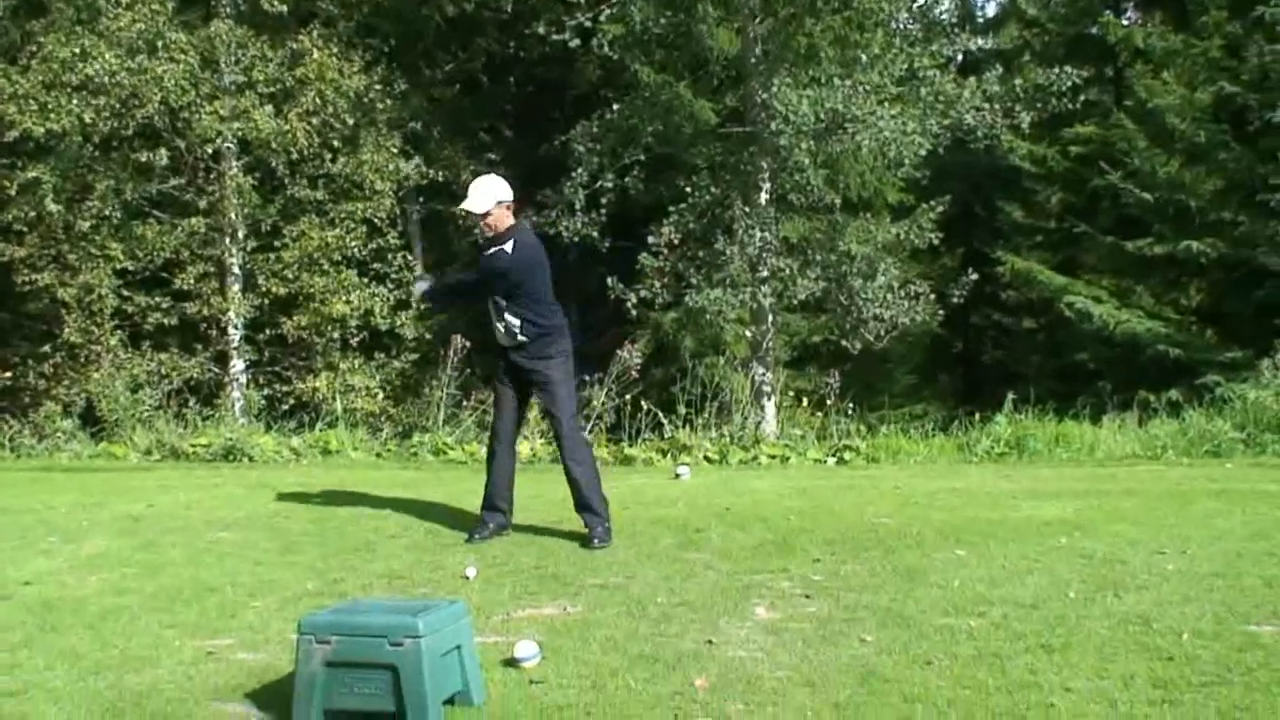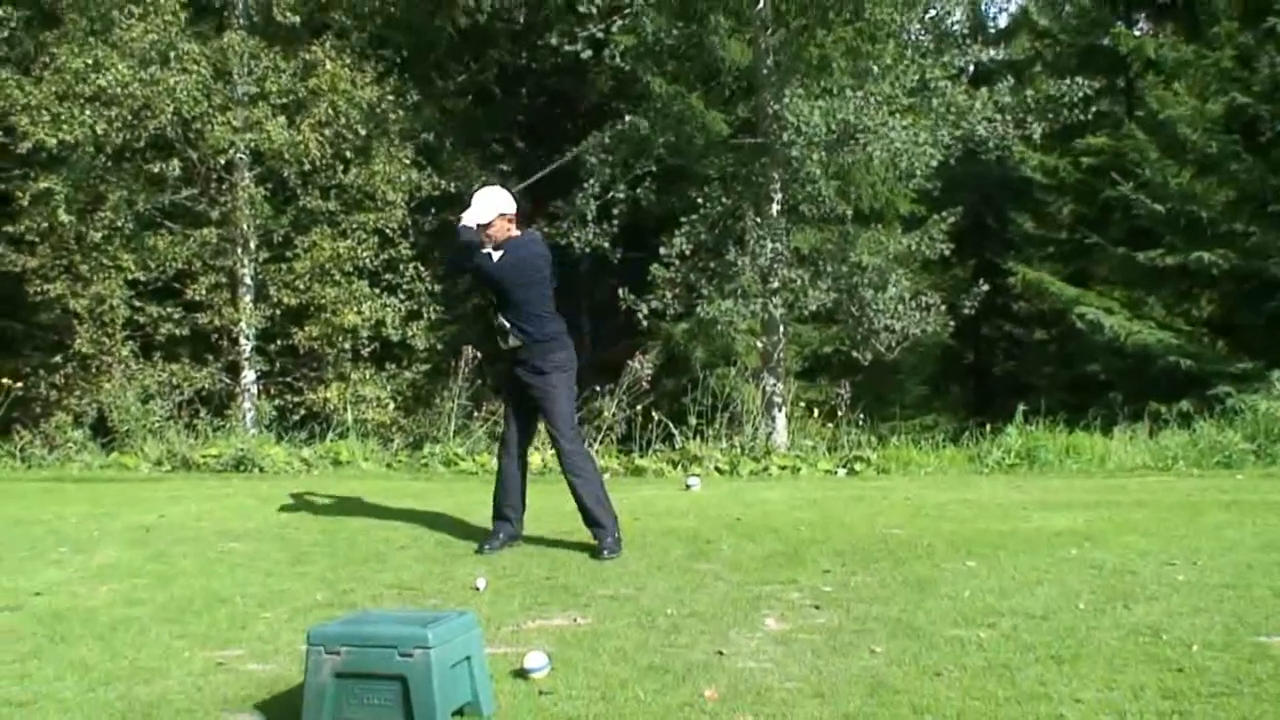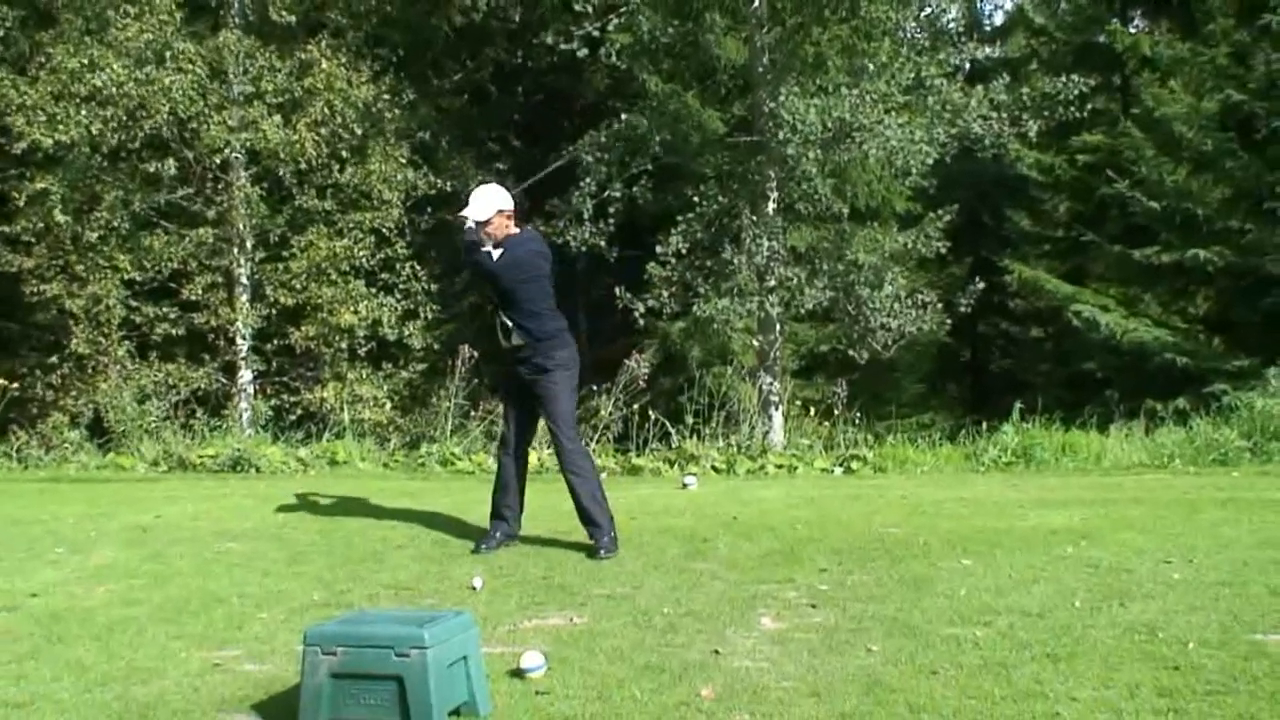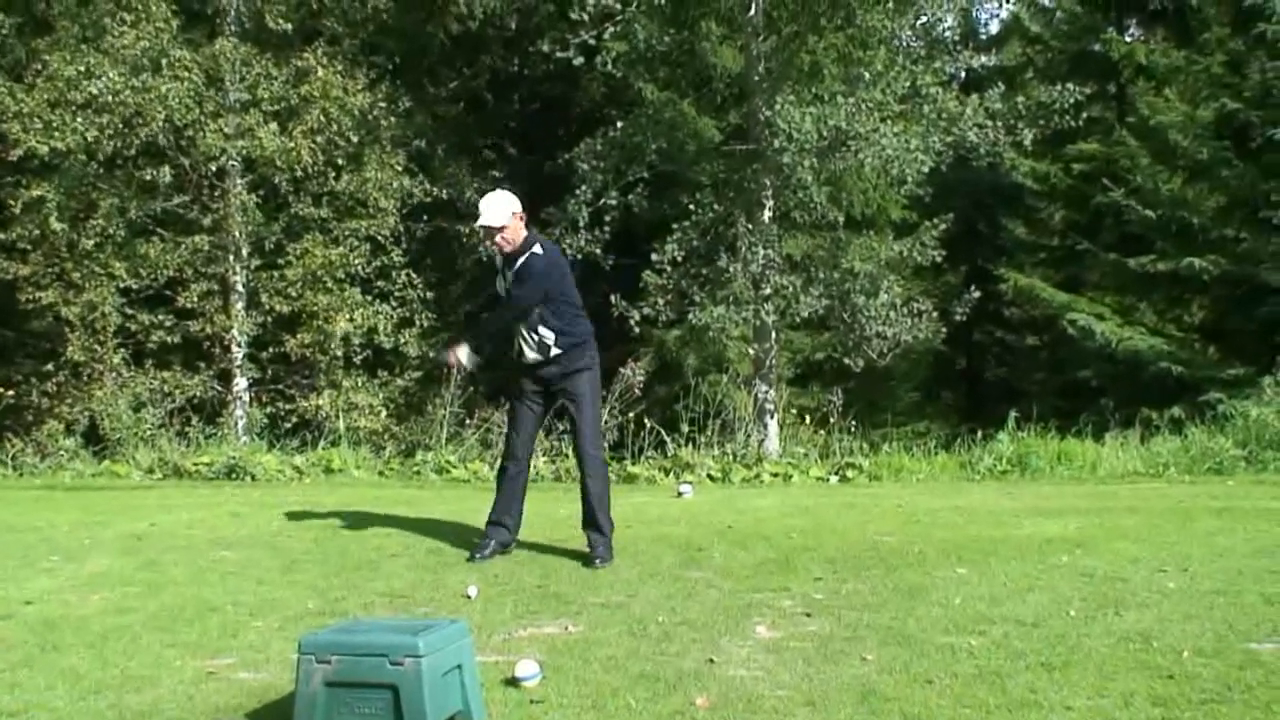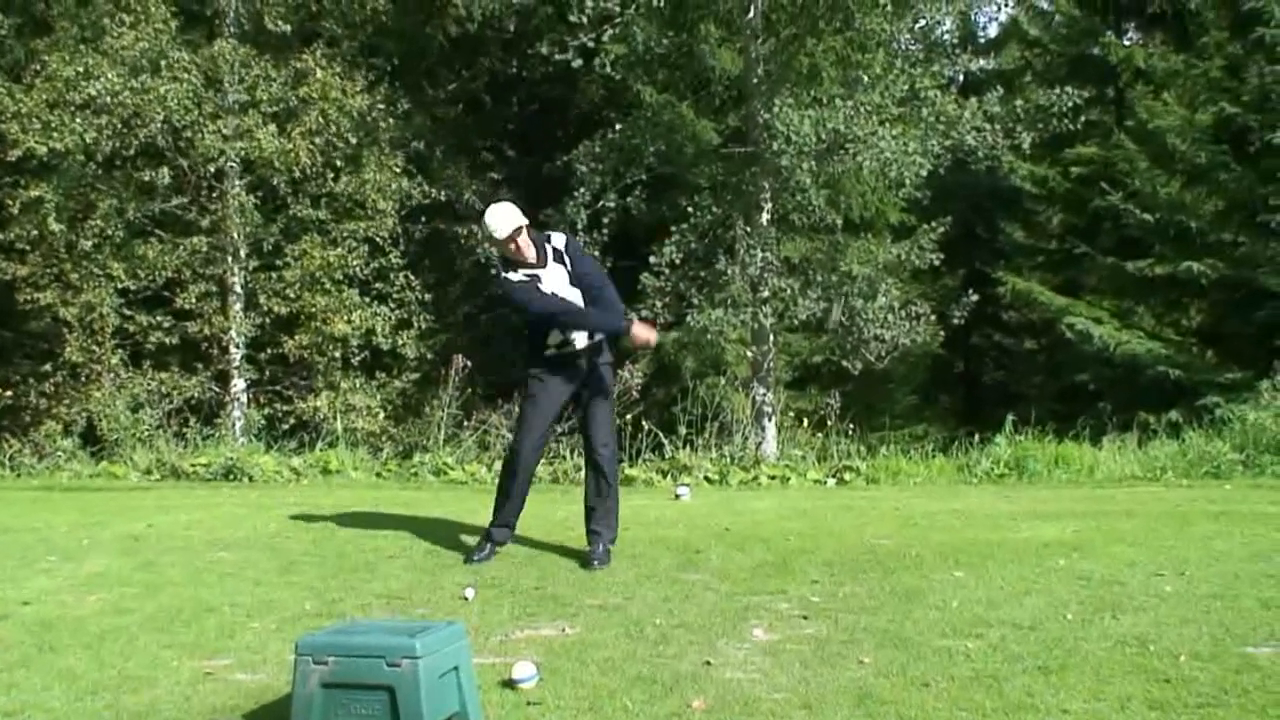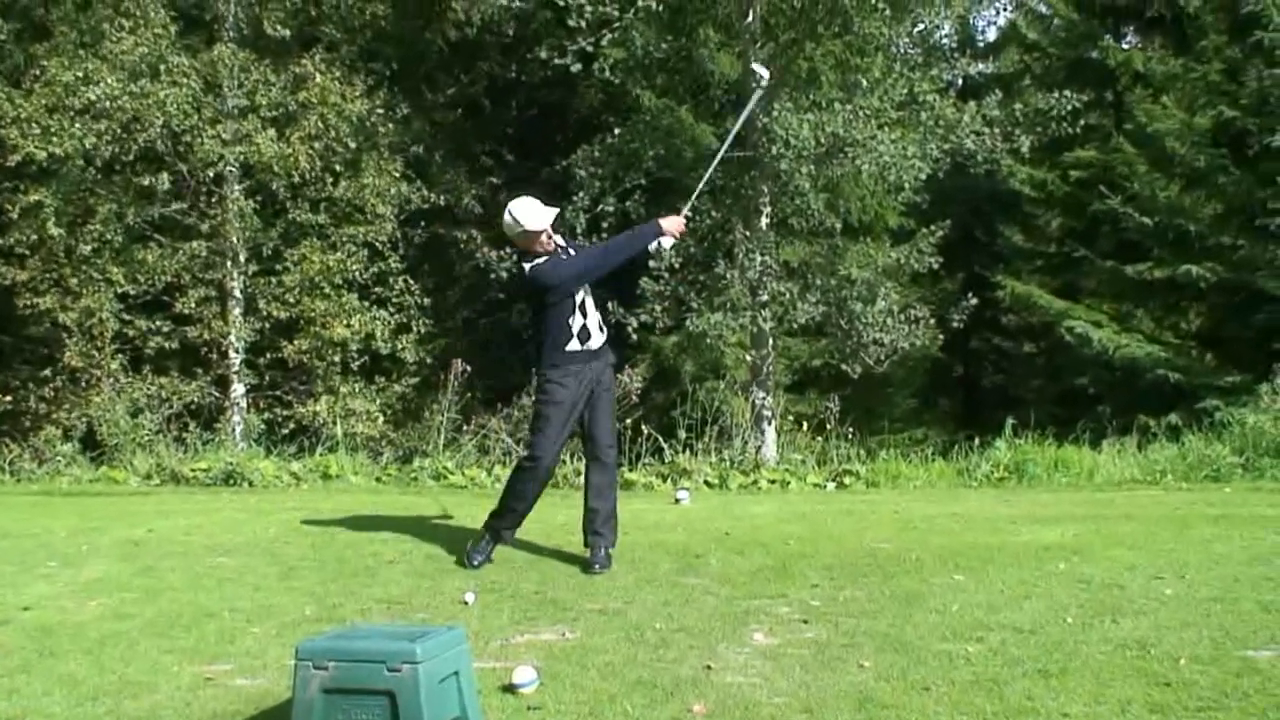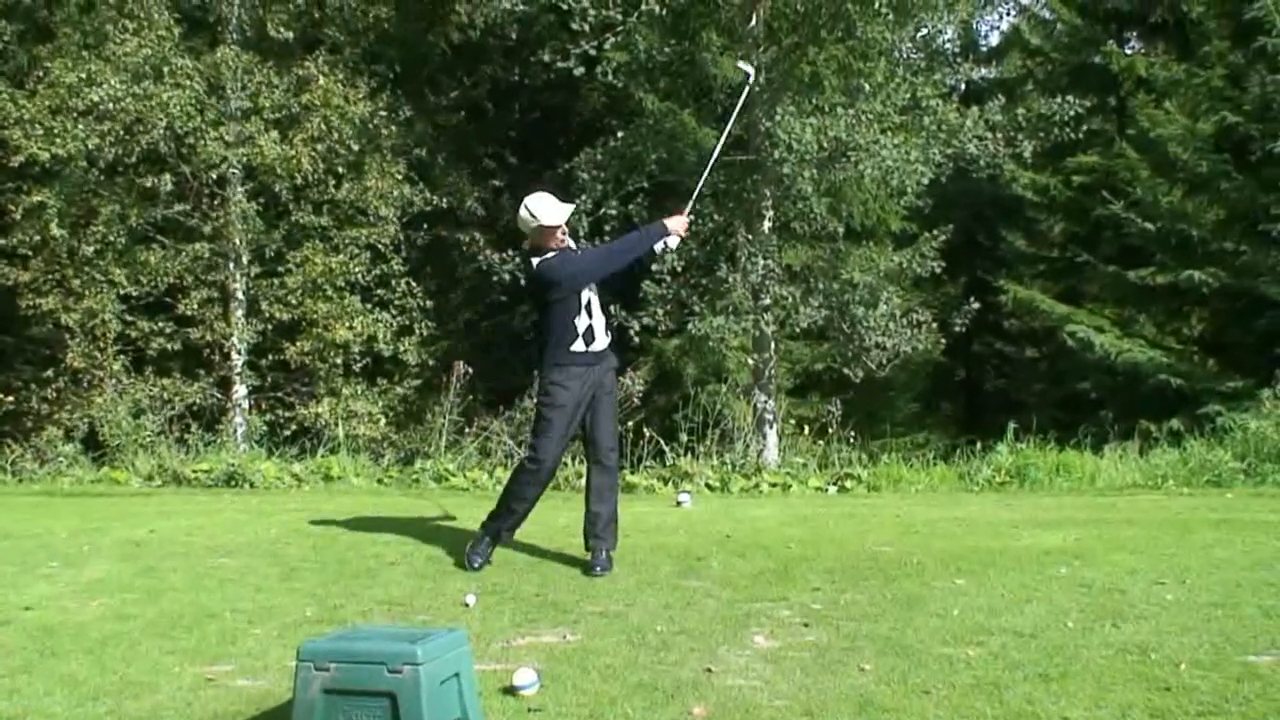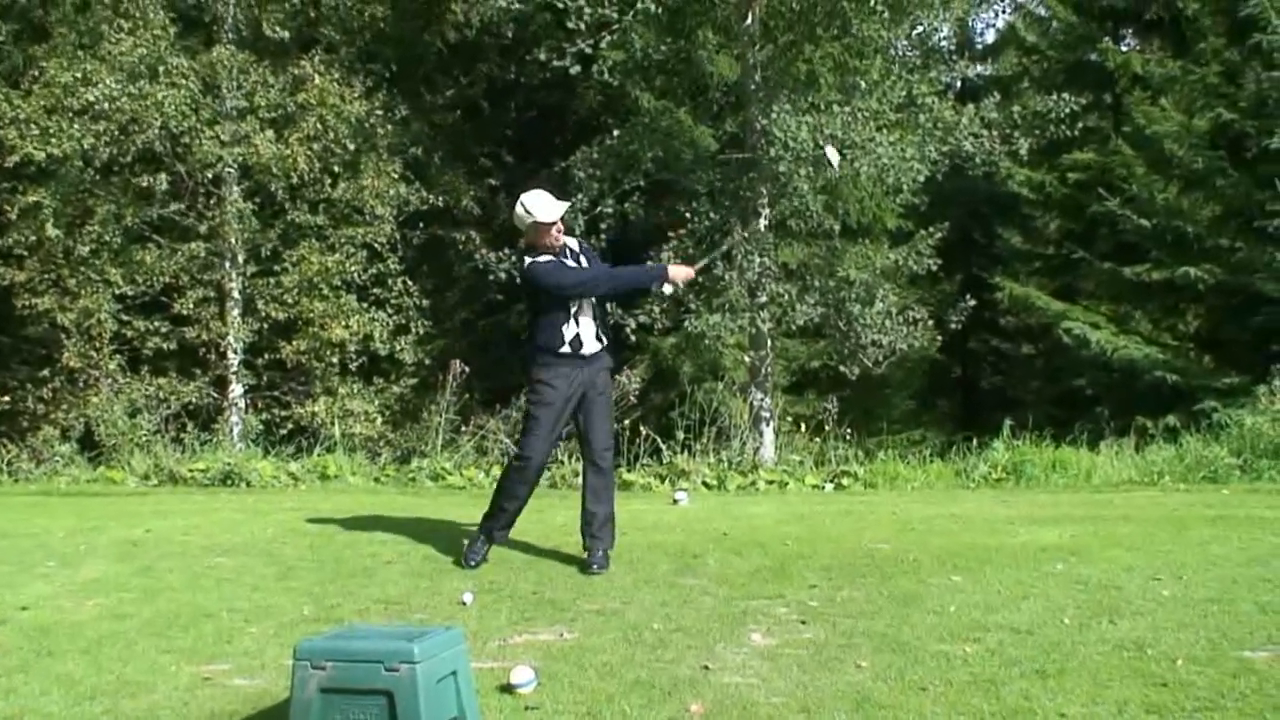
dt=0.2s
person 1, frame 1
left shoulder: (511, 256)
right shoulder: (507, 238)
left elbow: (468, 289)
right elbow: (474, 284)
left wrist: (429, 290)
right wrist: (438, 289)
left hip: (547, 351)
right hip: (515, 351)
left knee: (567, 431)
right knee: (502, 433)
left ankle: (597, 519)
right ankle: (496, 514)
person 1, frame 2
left shoulder: (501, 265)
right shoulder: (531, 242)
left elbow: (470, 252)
left wrist: (468, 233)
right wrist: (475, 231)
left hip: (549, 362)
right hip: (524, 361)
left knee: (568, 443)
right knee: (512, 445)
left ankle: (606, 531)
right ankle: (507, 525)
person 1, frame 3
left shoulder: (501, 261)
right shoulder: (528, 244)
left elbow: (470, 255)
left wrist: (471, 234)
left hip: (552, 361)
right hip: (522, 361)
left knee: (568, 445)
right knee: (511, 445)
left ankle: (602, 532)
right ankle: (505, 525)
person 1, frame 4
left shoulder: (542, 256)
right shoulder: (509, 266)
right elbow: (504, 318)
left wrist: (470, 347)
right wrist: (475, 346)
left hip: (576, 364)
right hip: (533, 368)
left knee: (589, 450)
right knee: (516, 451)
left ankle: (600, 539)
right ankle: (500, 533)
person 1, frame 5
left shoulder: (560, 244)
right shoulder: (512, 282)
left elbow: (598, 286)
right elbow: (563, 313)
left wrist: (624, 324)
right wrist: (625, 328)
left hip: (594, 358)
right hip: (549, 370)
left knee: (602, 451)
right knee: (522, 452)
left ankle: (599, 539)
right ankle: (497, 533)
person 1, frame 6
left shoulder: (557, 247)
right shoulder: (539, 273)
left elbow: (603, 256)
right elbow: (600, 259)
left wrist: (654, 238)
right wrist: (656, 227)
left hip: (598, 360)
right hip: (562, 371)
left knee: (603, 452)
right knee: (541, 456)
left ankle: (599, 543)
right ankle: (495, 530)
person 1, frame 7
left shoulder: (567, 248)
right shoulder: (547, 268)
left elbow: (610, 256)
right elbow: (606, 258)
left wrist: (660, 239)
right wrist: (662, 228)
left hip: (601, 363)
right hip: (564, 372)
left knee: (604, 455)
right knee: (543, 457)
left ankle: (600, 546)
right ankle: (492, 533)
person 1, frame 8
left shoulder: (572, 247)
right shoulder: (536, 269)
left elbow: (610, 277)
right elbow: (598, 282)
left wrist: (657, 275)
right wrist: (662, 272)
left hip: (594, 364)
right hip: (554, 371)
left knee: (600, 454)
right knee: (531, 454)
left ankle: (598, 544)
right ankle: (489, 534)
